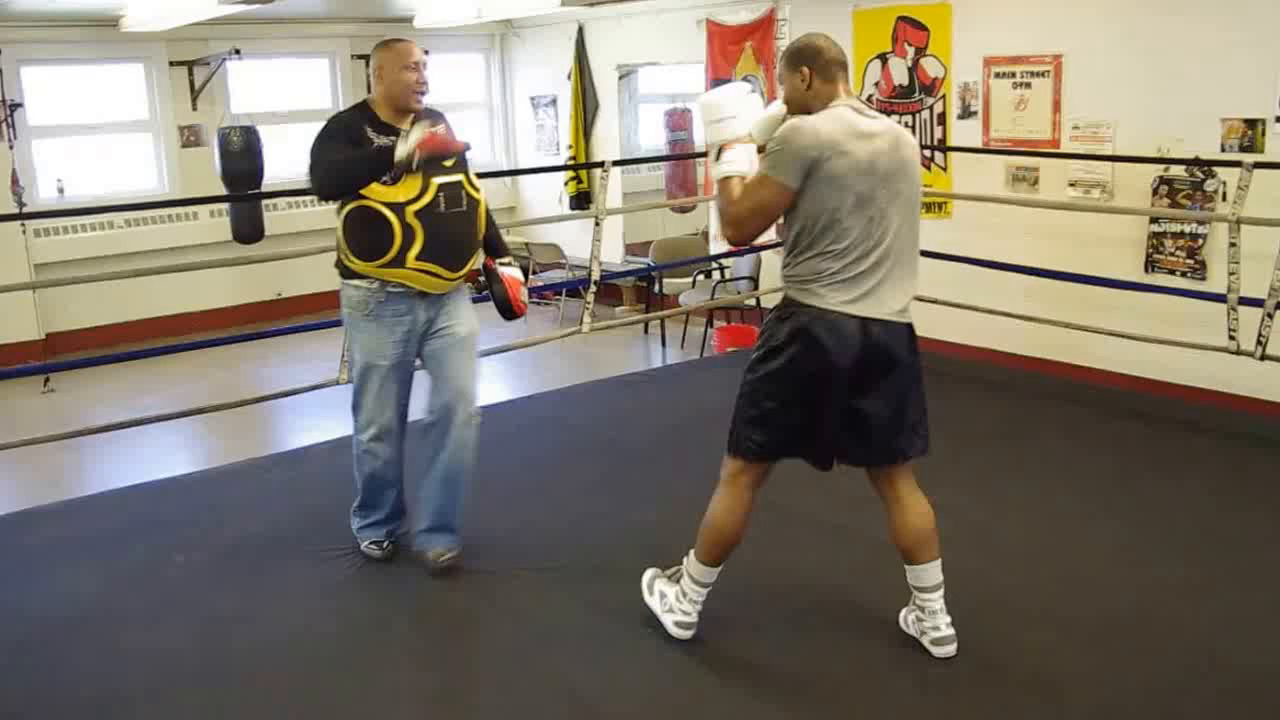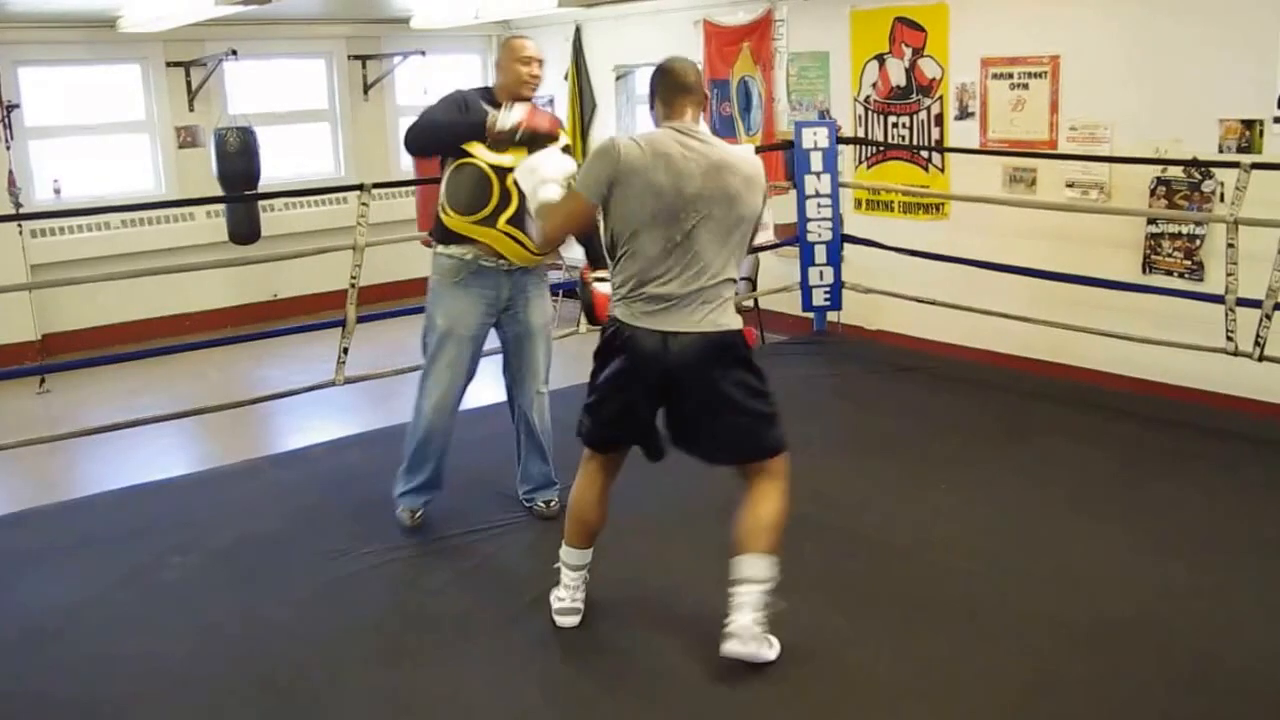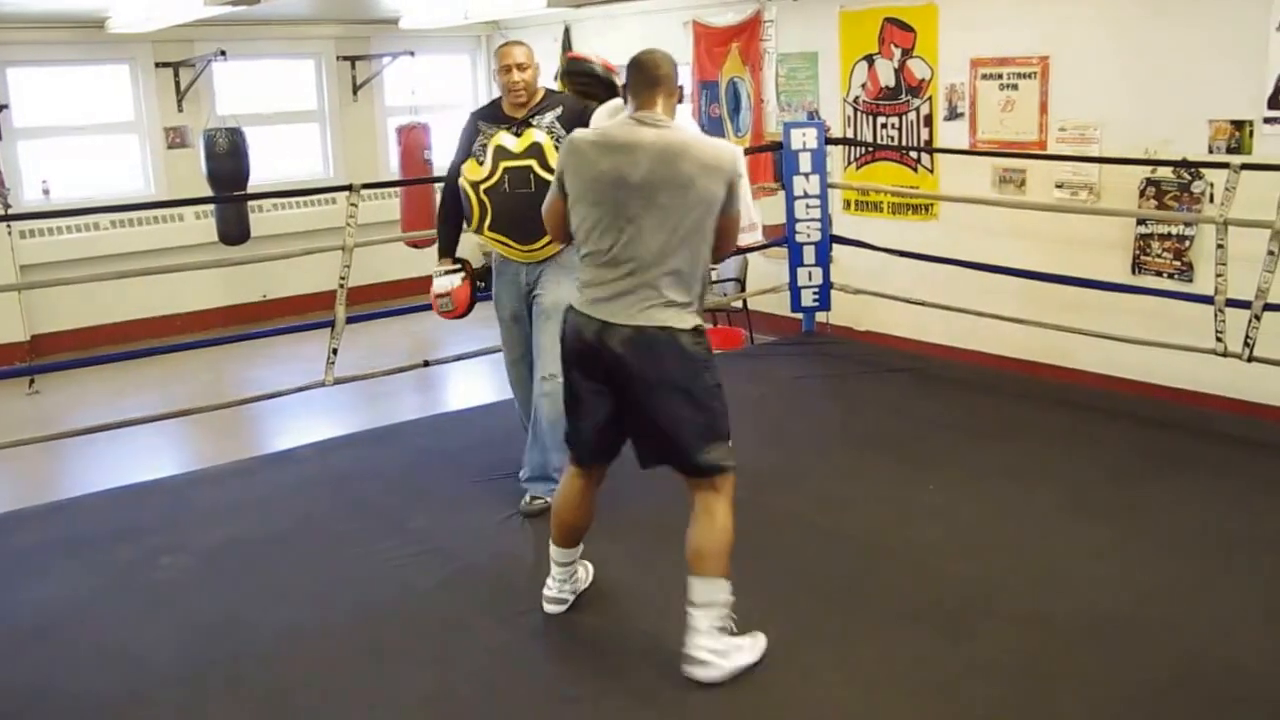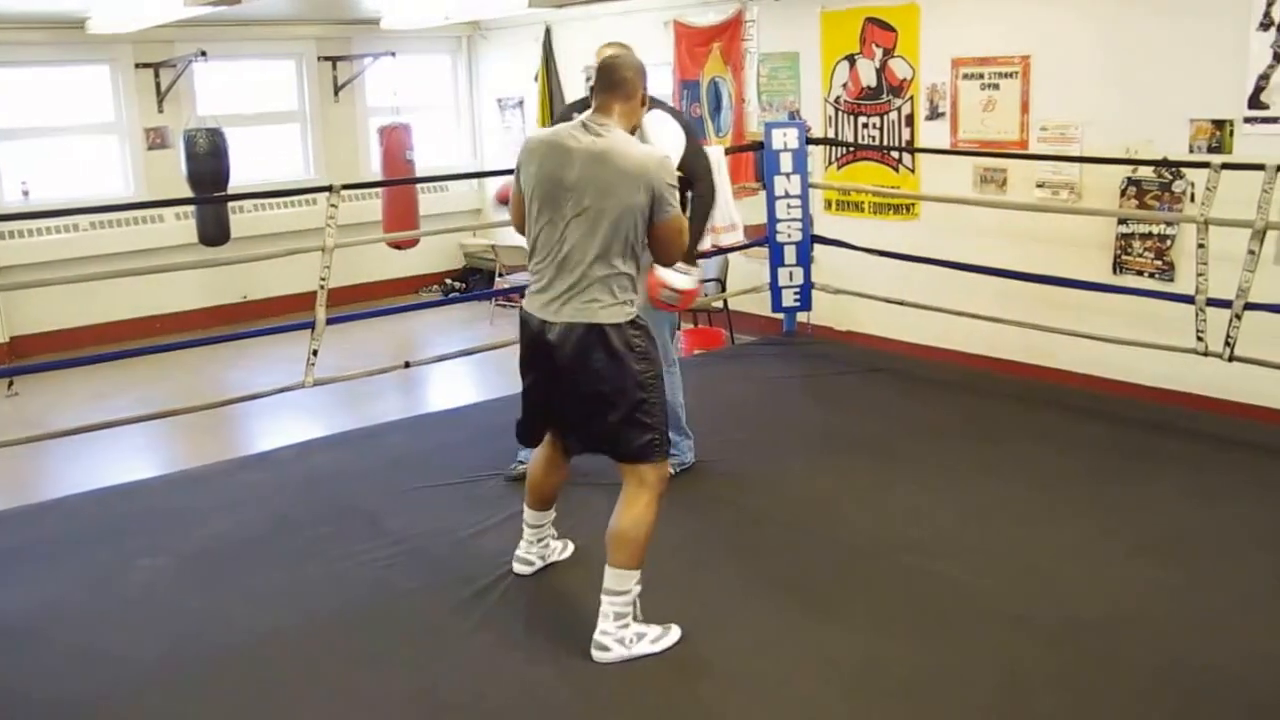
dt=0.7s
person 1, frame 1
left shoulder: (805, 135)
right shoulder: (901, 140)
left elbow: (741, 228)
left wrist: (727, 155)
left hip: (814, 327)
right hip: (888, 330)
left knee: (743, 472)
right knee: (896, 479)
left ankle: (684, 603)
right ankle: (933, 618)
person 1, frame 2
left shoulder: (619, 155)
right shoulder: (748, 167)
left elbow: (551, 235)
left wrist: (544, 188)
left hip: (634, 339)
right hip: (713, 343)
left knee: (599, 462)
right knee: (768, 474)
left ankle: (569, 593)
right ankle: (746, 622)
person 1, frame 3
left shoulder: (581, 147)
right shoulder: (717, 159)
left elbow: (557, 230)
right elbow: (722, 247)
left hip: (588, 329)
right hip: (665, 339)
left knee: (583, 467)
right knee: (713, 483)
left ankle: (561, 581)
right ankle: (708, 638)
person 1, frame 4
left shoulder: (536, 146)
right shoulder: (649, 164)
right elbow: (671, 252)
left hip: (539, 320)
right hip: (604, 331)
left knee: (555, 438)
right knee: (647, 475)
left ankle: (534, 546)
right ankle: (615, 626)
person 2, frame 1
left shoulder: (437, 125)
right shoulder: (346, 131)
left elbow: (469, 195)
right elbow: (325, 182)
left wrist: (499, 254)
right wrist: (396, 154)
left hip: (448, 296)
right hip: (380, 303)
left knee: (457, 408)
right knee: (379, 424)
left ankle: (438, 530)
right ankle: (376, 522)
person 2, frame 2
right shoulder: (467, 107)
right elbow: (417, 139)
right wrist: (492, 126)
left hip: (529, 277)
right hip: (466, 271)
left knee: (532, 388)
right knee: (443, 385)
left ankle: (538, 485)
right ankle: (414, 489)
person 2, frame 3
left shoulder: (570, 111)
right shoulder: (479, 125)
right elbow: (456, 191)
right wrist: (446, 261)
left hip: (564, 261)
right hip: (507, 265)
left knee: (550, 371)
right knee: (522, 370)
left ankle: (542, 477)
right ankle: (546, 458)
person 2, frame 4
left shoulder: (665, 120)
right shoulder: (574, 116)
left elbow: (702, 186)
left wrist: (685, 253)
left knee: (656, 358)
left ankle: (677, 449)
